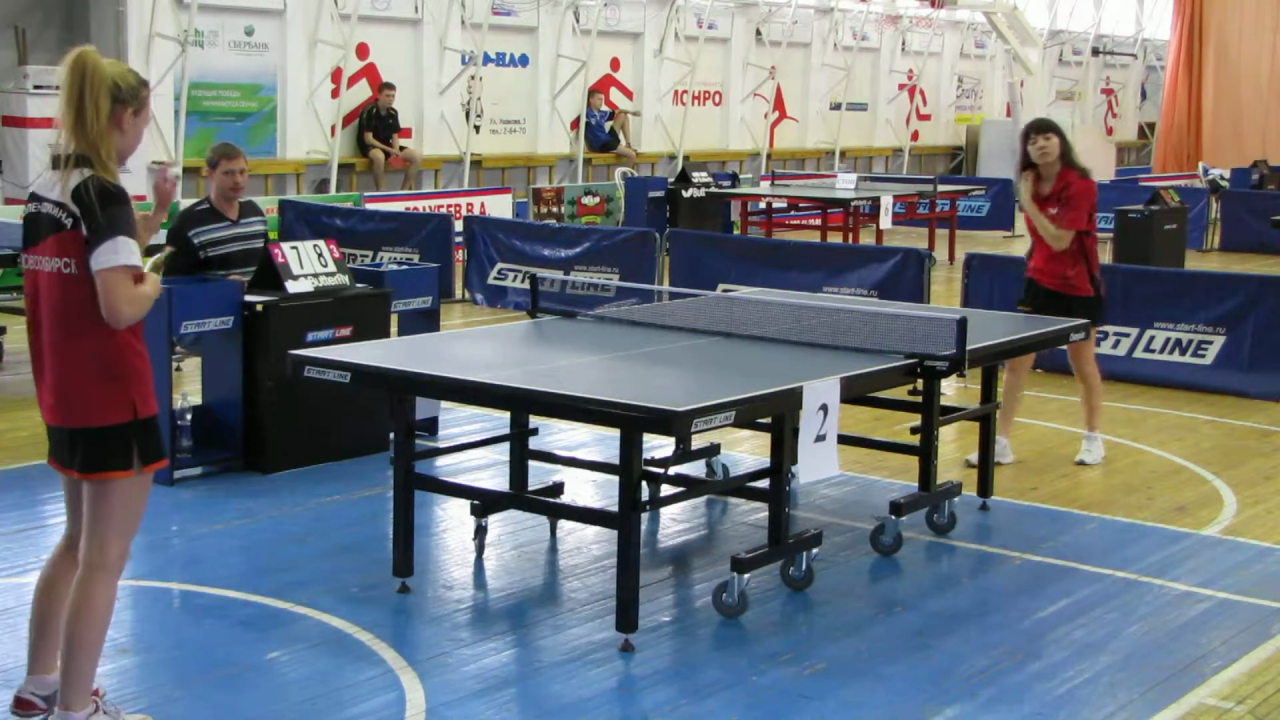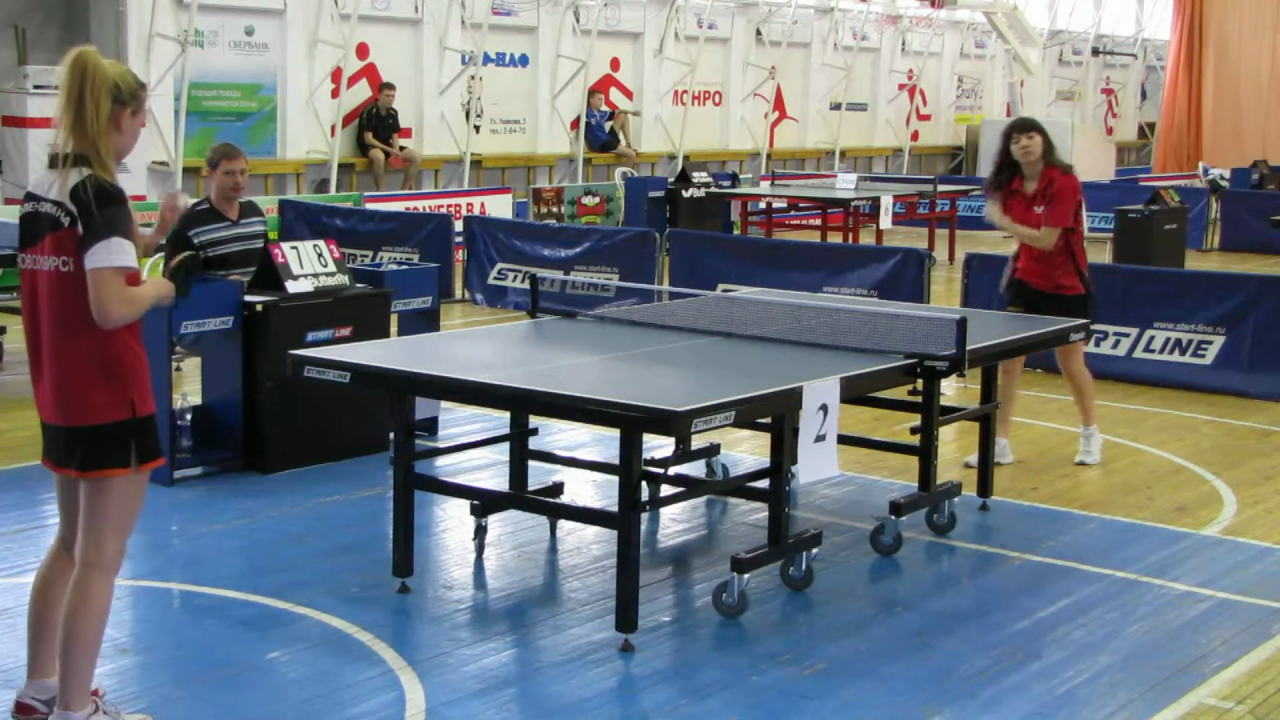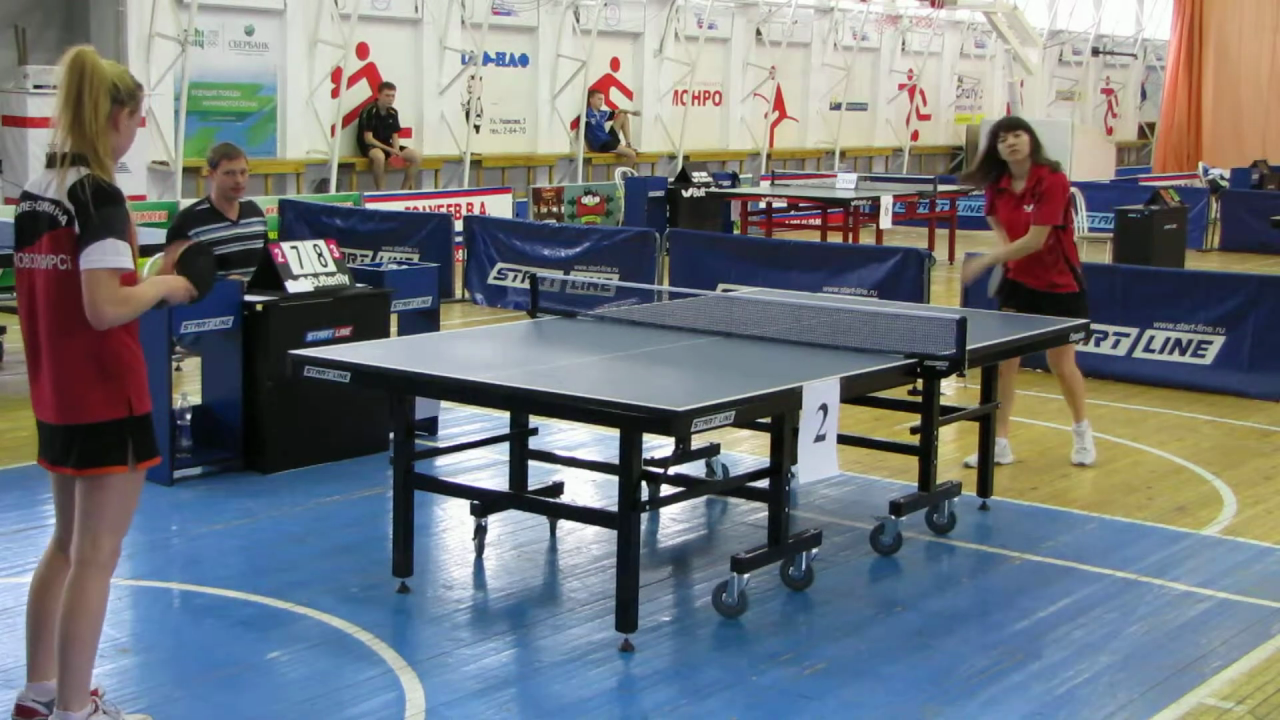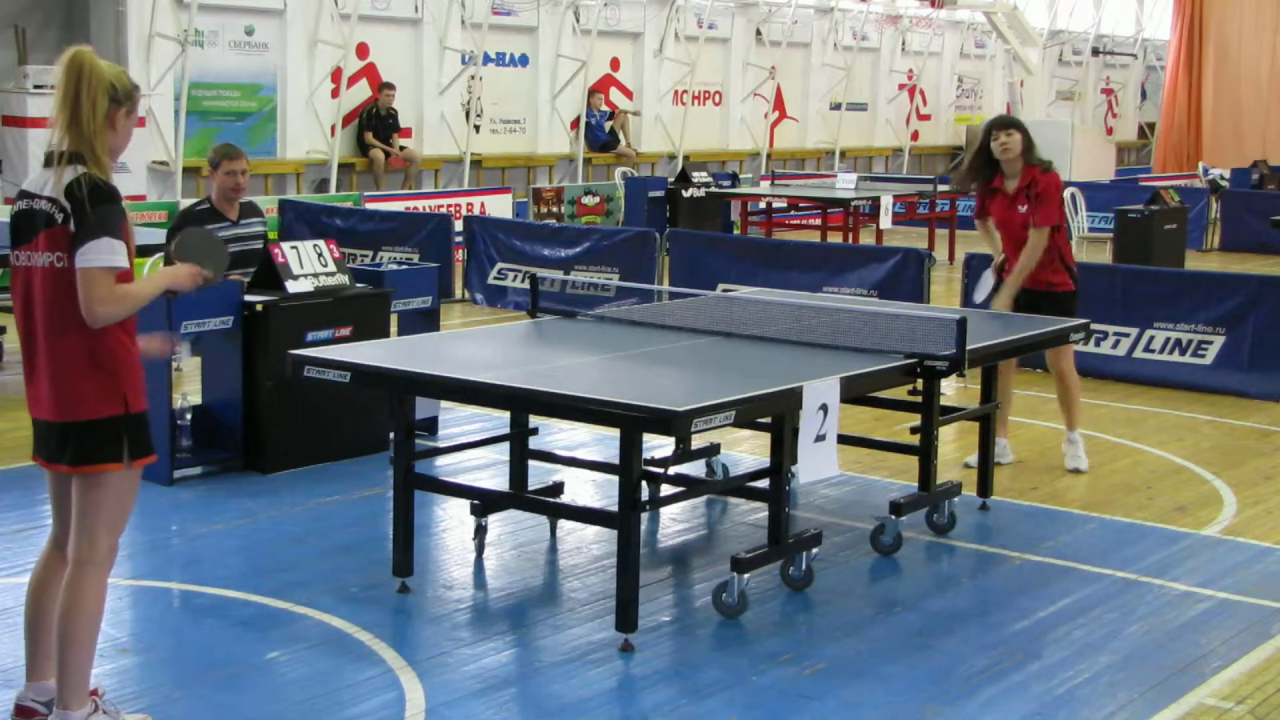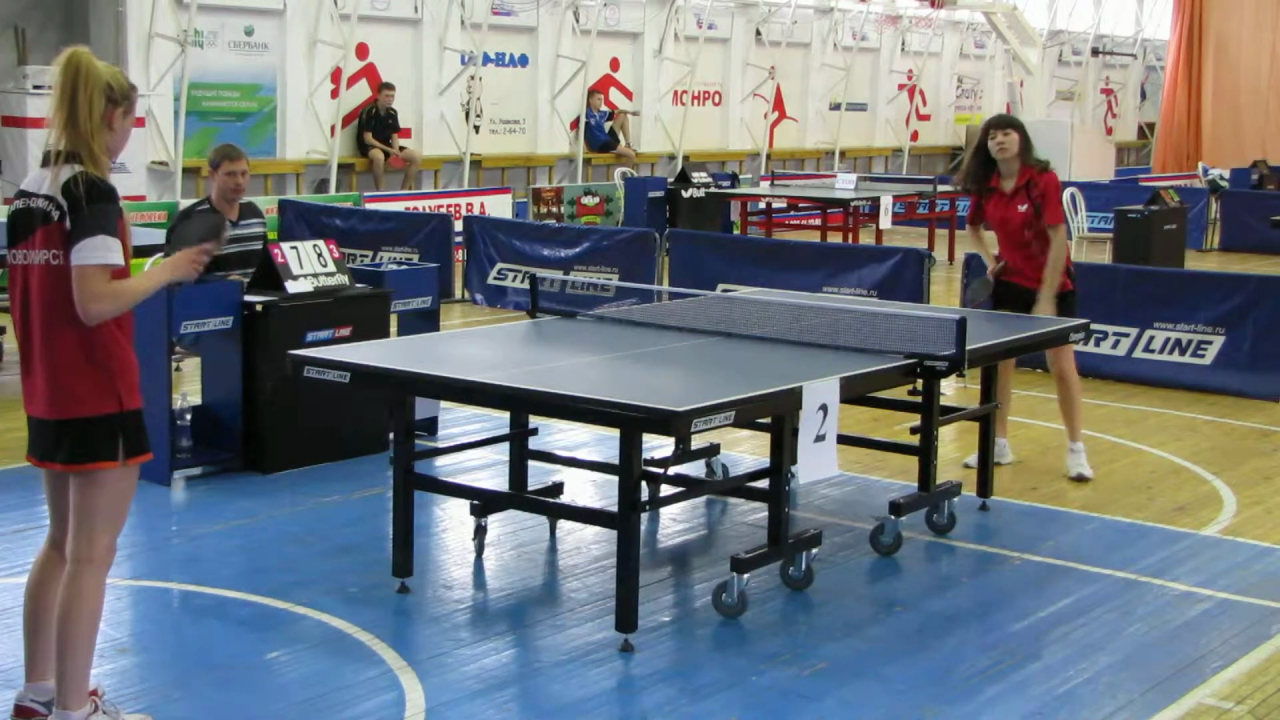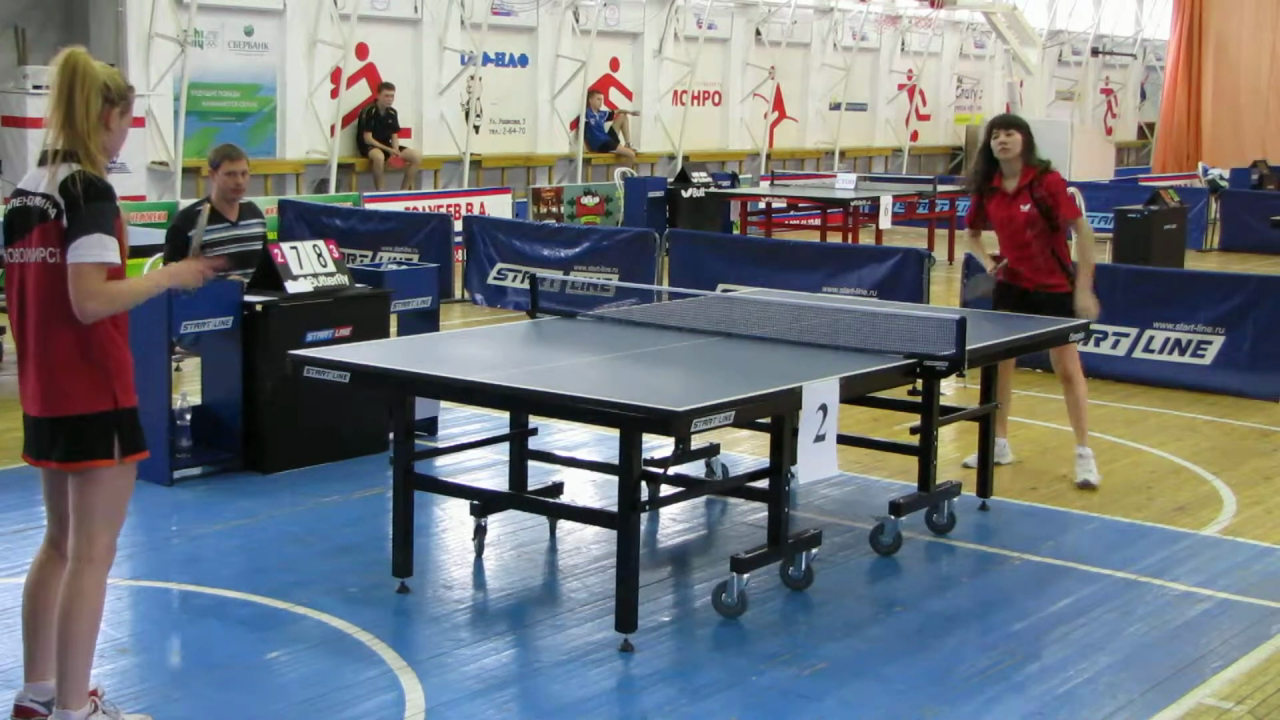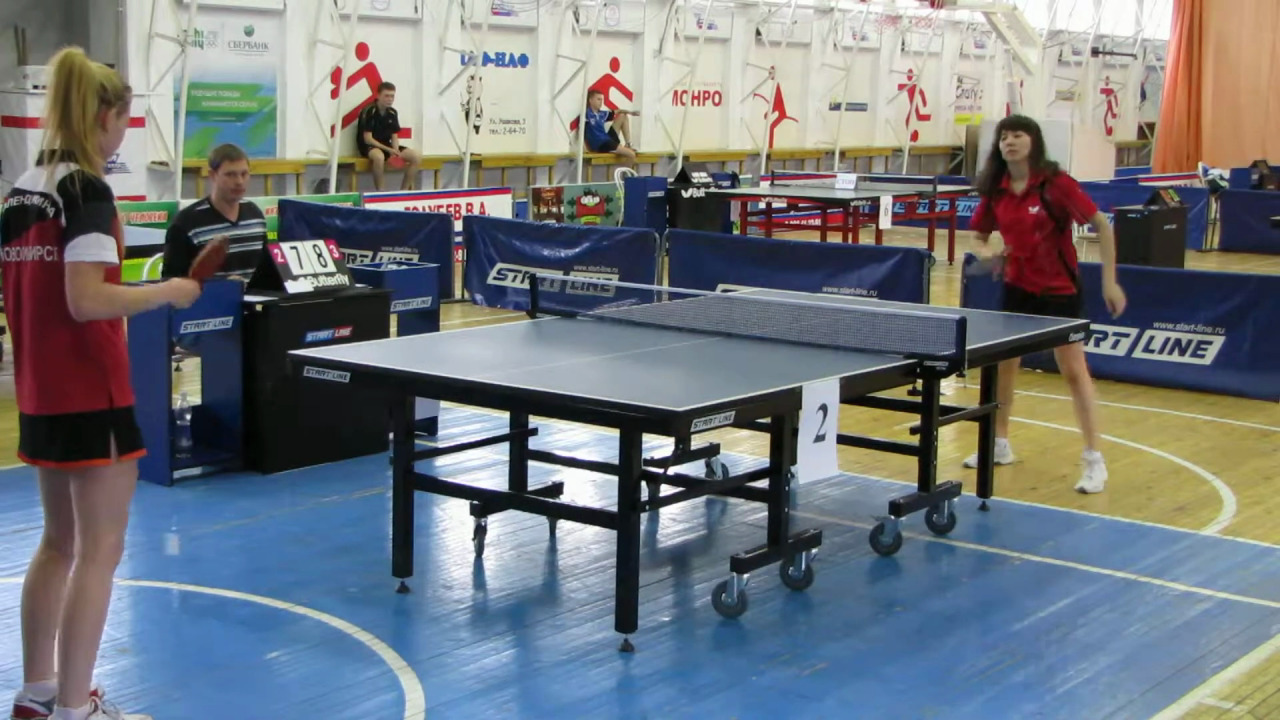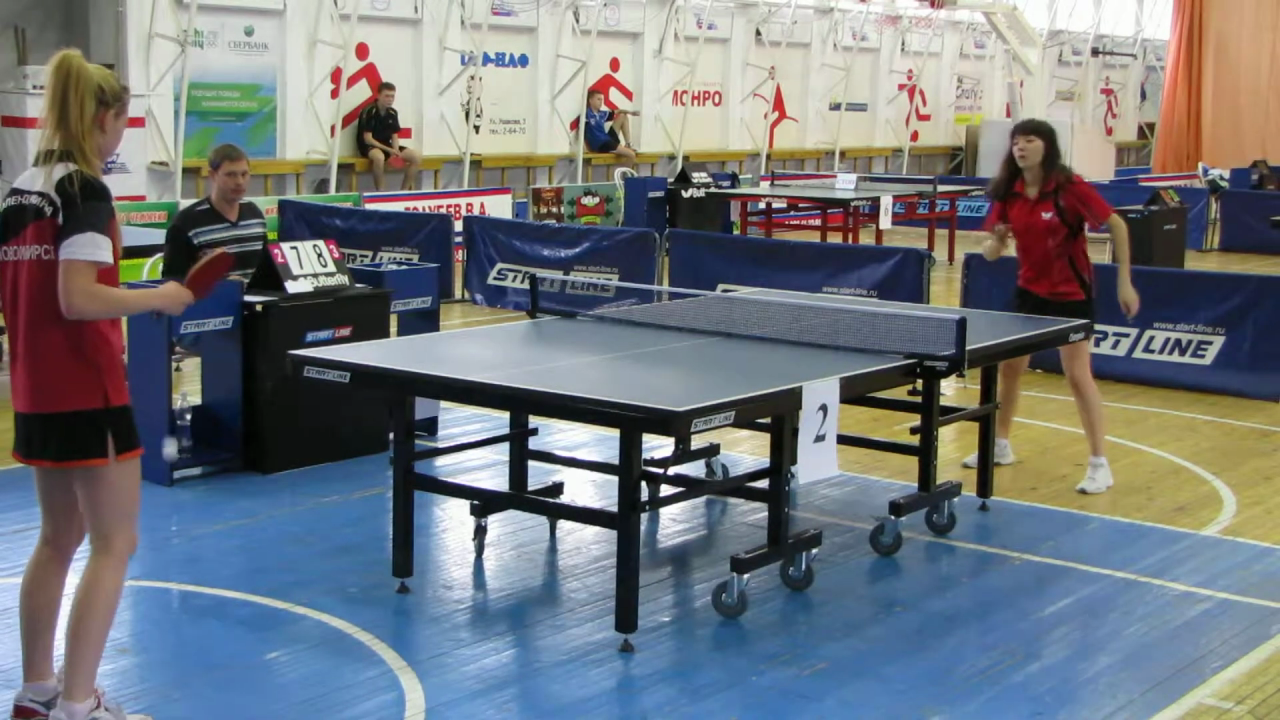
dt=0.1s
person 1, frame 1
left shoulder: (44, 191)
right shoulder: (101, 193)
right elbow: (120, 306)
left wrist: (149, 224)
right wrist: (153, 283)
left hip: (63, 397)
right hip: (111, 399)
left knee: (77, 543)
right knee: (104, 559)
person 1, frame 2
left shoulder: (40, 190)
right shoulder: (99, 193)
right elbow: (110, 308)
left wrist: (148, 238)
right wrist: (160, 288)
left hip: (59, 397)
right hip: (108, 398)
left knee: (70, 543)
right knee: (100, 557)
person 1, frame 3
left shoulder: (36, 191)
right shoulder: (97, 194)
right elbow: (103, 307)
left wrist: (147, 268)
right wrist: (164, 286)
left hip: (56, 398)
right hip: (105, 400)
left knee: (68, 543)
right knee: (96, 557)
person 1, frame 4
right shoulder: (93, 193)
right elbow: (99, 305)
left wrist: (134, 340)
right wrist: (167, 278)
right hip: (101, 398)
left knee: (65, 543)
right knee: (93, 556)
person 1, frame 5
right shoulder: (91, 191)
right elbow: (94, 302)
right wrist: (169, 270)
right hip: (96, 398)
left knee: (62, 543)
right knee: (91, 555)
person 1, frame 6
right shoulder: (88, 190)
right elbow: (90, 301)
right wrist: (170, 276)
right hip: (92, 397)
left knee: (59, 543)
right knee: (92, 554)
person 1, frame 7
right shoulder: (86, 190)
right elbow: (86, 300)
right wrist: (167, 291)
right hip: (88, 394)
left knee: (61, 541)
right knee: (100, 551)
person 1, frame 8
right shoulder: (83, 190)
right elbow: (78, 299)
right wrist: (159, 298)
right hip: (85, 394)
left knee: (58, 539)
right knee: (115, 546)
person 2, frame 1
left shoulder: (1080, 184)
right shoulder: (1029, 184)
left elbow: (1060, 241)
left wrist: (1027, 202)
right wrist: (1036, 241)
left hip: (1078, 288)
right hip: (1038, 283)
left knee: (1083, 366)
right knee: (1016, 362)
left ankle: (1093, 437)
right ankle: (1000, 443)
person 2, frame 2
left shoulder: (1065, 183)
right shoulder: (1009, 186)
left elbow: (1046, 240)
left wrist: (1001, 222)
right wrist: (1020, 245)
left hip: (1066, 287)
right hip: (1026, 283)
left knee: (1071, 366)
right knee: (1008, 363)
left ankle: (1090, 433)
right ankle: (999, 444)
person 2, frame 3
left shoulder: (1053, 181)
right shoulder: (997, 186)
left elbow: (1035, 241)
left wrist: (984, 261)
right wrist: (1004, 253)
left hip: (1059, 286)
right hip: (1018, 283)
left knee: (1063, 365)
right knee: (1003, 363)
left ankle: (1081, 430)
right ankle: (1000, 444)
person 2, frame 4
left shoulder: (1046, 181)
right shoulder: (988, 186)
left elbow: (1038, 244)
left wrist: (1007, 293)
right wrist: (998, 253)
left hip: (1054, 284)
right hip: (1013, 283)
left knee: (1061, 366)
right knee: (1001, 363)
left ankle: (1073, 438)
right ankle: (999, 444)
person 2, frame 5
left shoulder: (1043, 182)
right shoulder: (983, 188)
left elbow: (1059, 242)
right elbow: (974, 229)
left wrist: (1046, 298)
right wrist: (989, 260)
left hip: (1051, 286)
right hip: (1009, 284)
left knee: (1063, 369)
right knee: (999, 364)
left ankle: (1075, 449)
right ankle: (999, 444)
person 2, frame 6
left shoulder: (1048, 181)
right shoulder: (986, 189)
left elbow: (1083, 232)
right elbow: (973, 234)
left wrist: (1084, 288)
right wrist: (987, 262)
left hip: (1054, 286)
right hip: (1011, 285)
left knee: (1068, 369)
right knee: (998, 364)
left ankle: (1084, 455)
right ankle: (999, 445)
person 2, frame 7
left shoulder: (1056, 183)
right shoulder: (993, 190)
left elbow: (1102, 224)
right elbow: (979, 240)
left wrist: (1110, 280)
right wrist: (988, 252)
left hip: (1060, 288)
right hip: (1018, 288)
left knee: (1074, 371)
right knee: (1003, 365)
left ankle: (1094, 460)
right ankle: (999, 444)
person 2, frame 8
left shoulder: (1070, 188)
right shoulder: (1007, 194)
left elbow: (1117, 226)
right elbow: (992, 252)
left wrist: (1125, 283)
right wrist: (995, 242)
left hip: (1071, 294)
right hip: (1030, 291)
left knee: (1078, 377)
right knee: (1009, 367)
left ankle: (1099, 464)
right ankle: (1000, 444)
